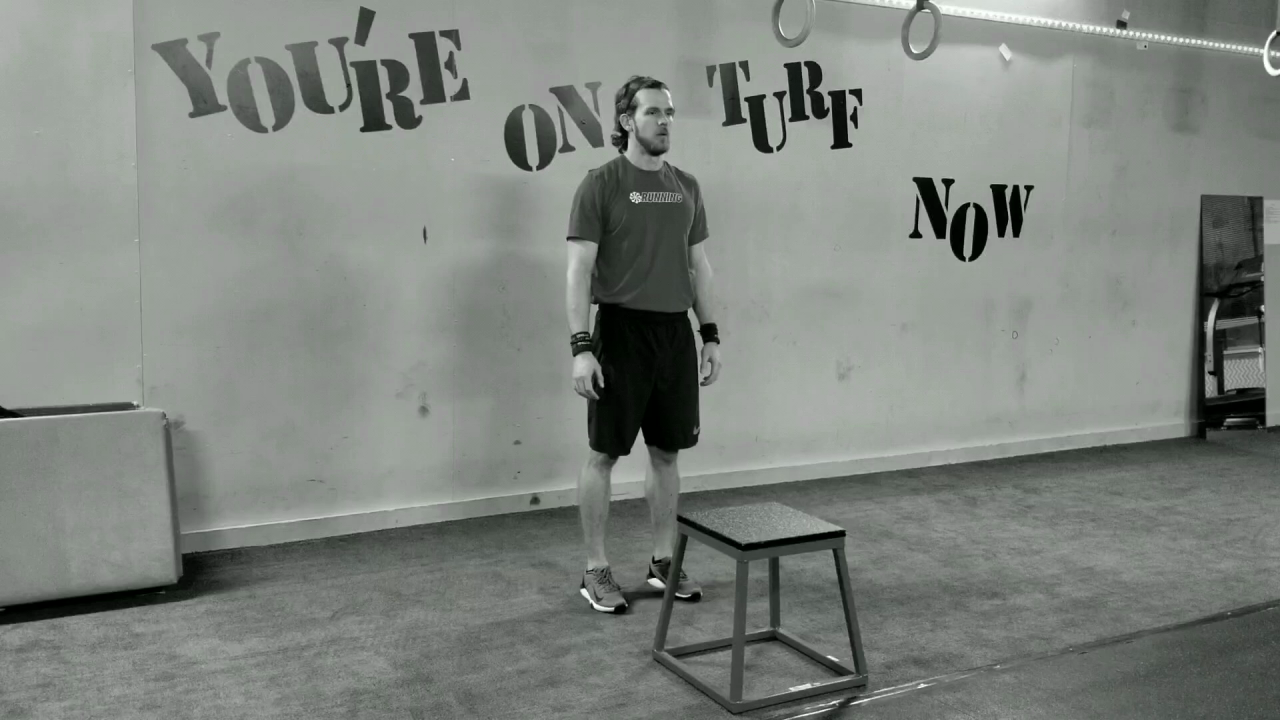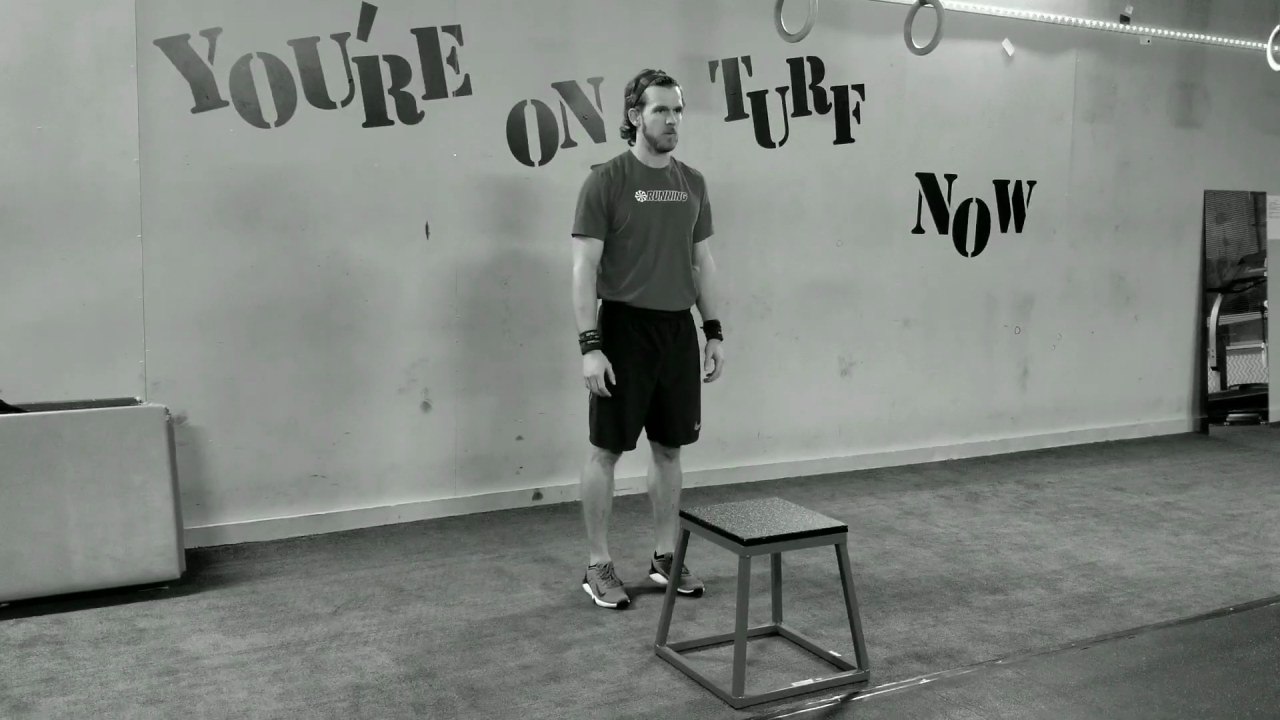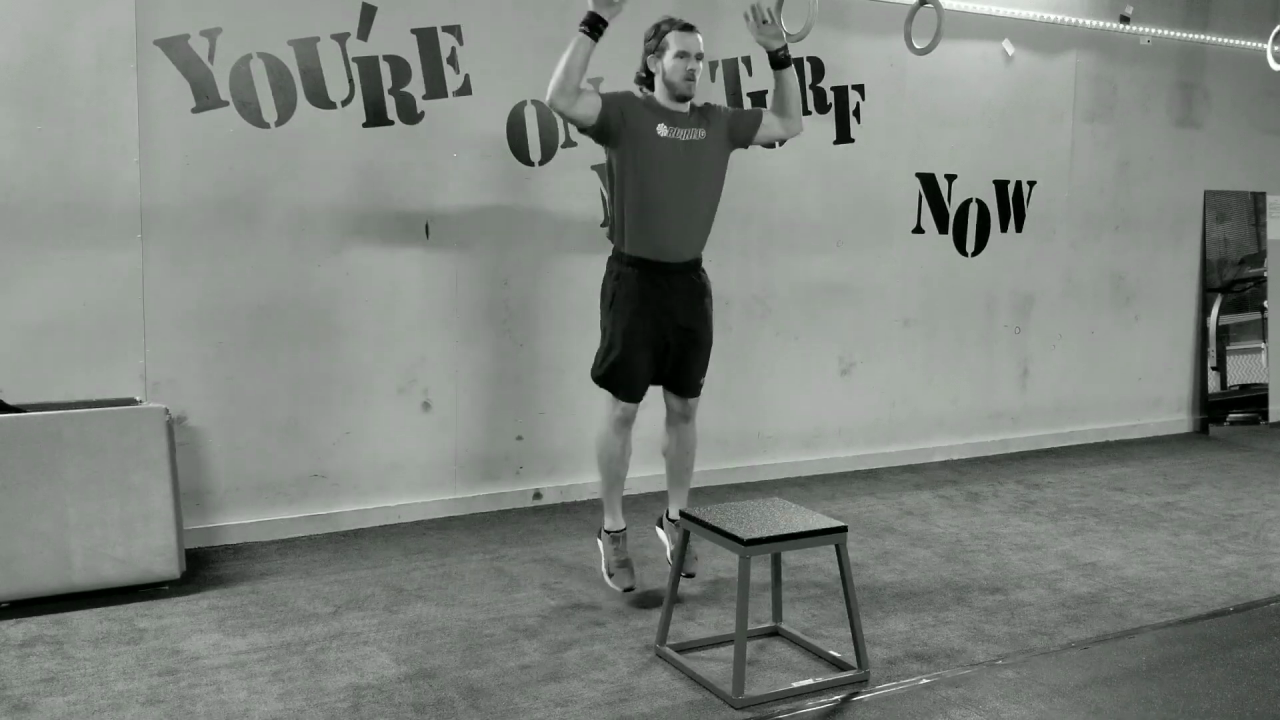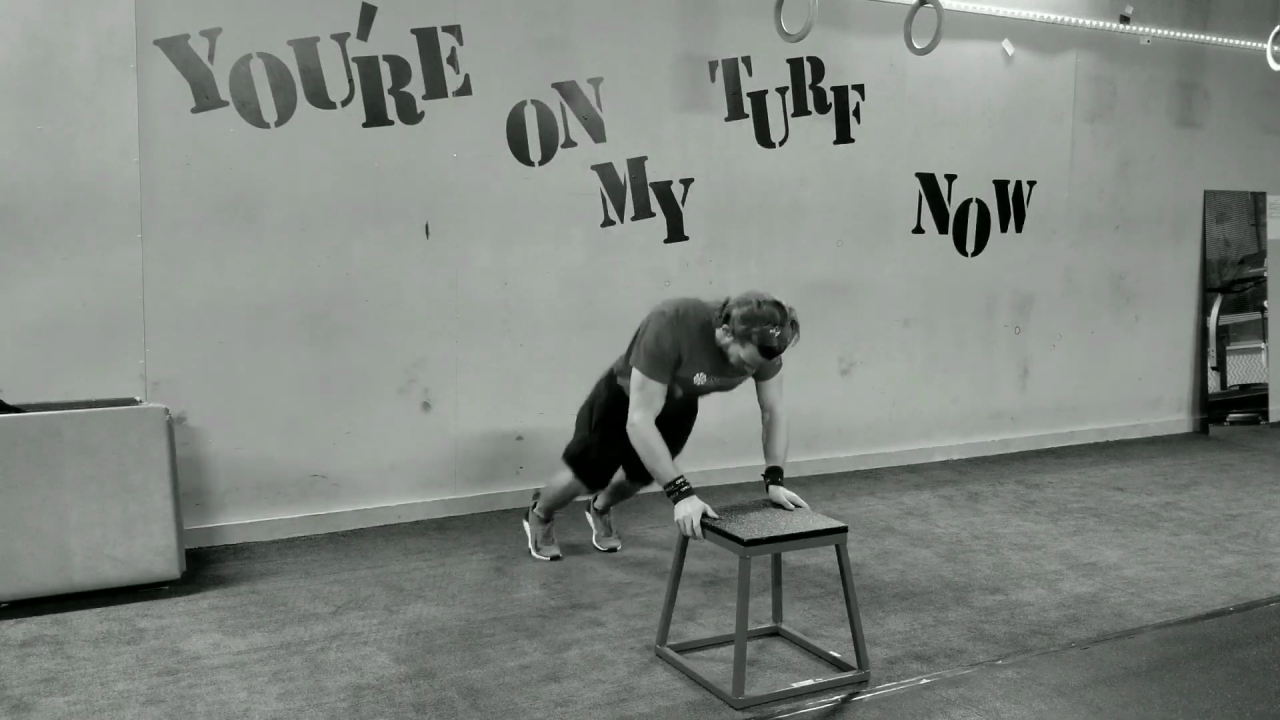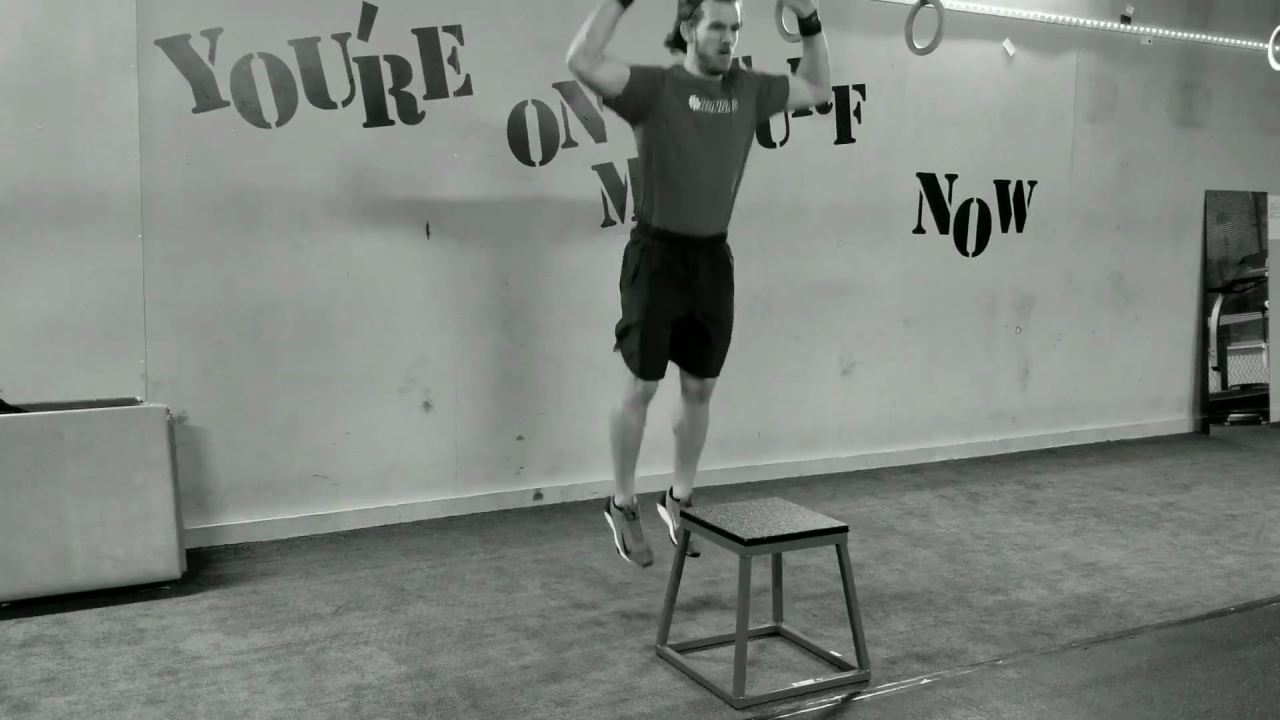
dt=1s
person 1, frame 1
left shoulder: (686, 186)
right shoulder: (600, 185)
left elbow: (699, 265)
right elbow: (579, 270)
left wrist: (711, 334)
right wrist: (580, 347)
left hip: (676, 333)
right hip: (622, 331)
left knee: (667, 451)
right knee: (604, 452)
left ankle: (663, 560)
right ankle: (596, 569)
person 1, frame 2
left shoulder: (692, 183)
right shoulder: (606, 182)
left elbow: (703, 261)
right elbow: (584, 268)
left wrist: (714, 331)
right wrist: (590, 346)
left hip: (678, 331)
right hip: (624, 329)
left knee: (669, 448)
right knee: (607, 449)
left ankle: (666, 556)
right ankle: (598, 564)
person 1, frame 3
left shoulder: (716, 120)
right shoulder: (626, 111)
left elbow: (787, 124)
right elbow: (560, 96)
left wrist: (779, 57)
left hip: (690, 281)
right hip: (635, 281)
left knee: (684, 408)
right knee: (623, 408)
left ankle: (676, 518)
right ankle: (612, 530)
person 1, frame 4
left shoulder: (762, 341)
right shoulder: (672, 326)
left elbow: (774, 411)
right elbow: (639, 419)
left wrist: (774, 481)
right wrist: (682, 494)
right hip: (625, 399)
left knee: (641, 477)
right knee: (585, 480)
left ankle: (599, 509)
right ankle: (540, 515)
person 1, frame 5
left shoulder: (746, 87)
right shoulder: (655, 85)
left elbow: (818, 89)
right elbow: (582, 64)
left hip: (713, 259)
right hip: (657, 256)
left knee: (699, 390)
right knee: (641, 387)
left ankle: (679, 498)
right ankle: (623, 504)
